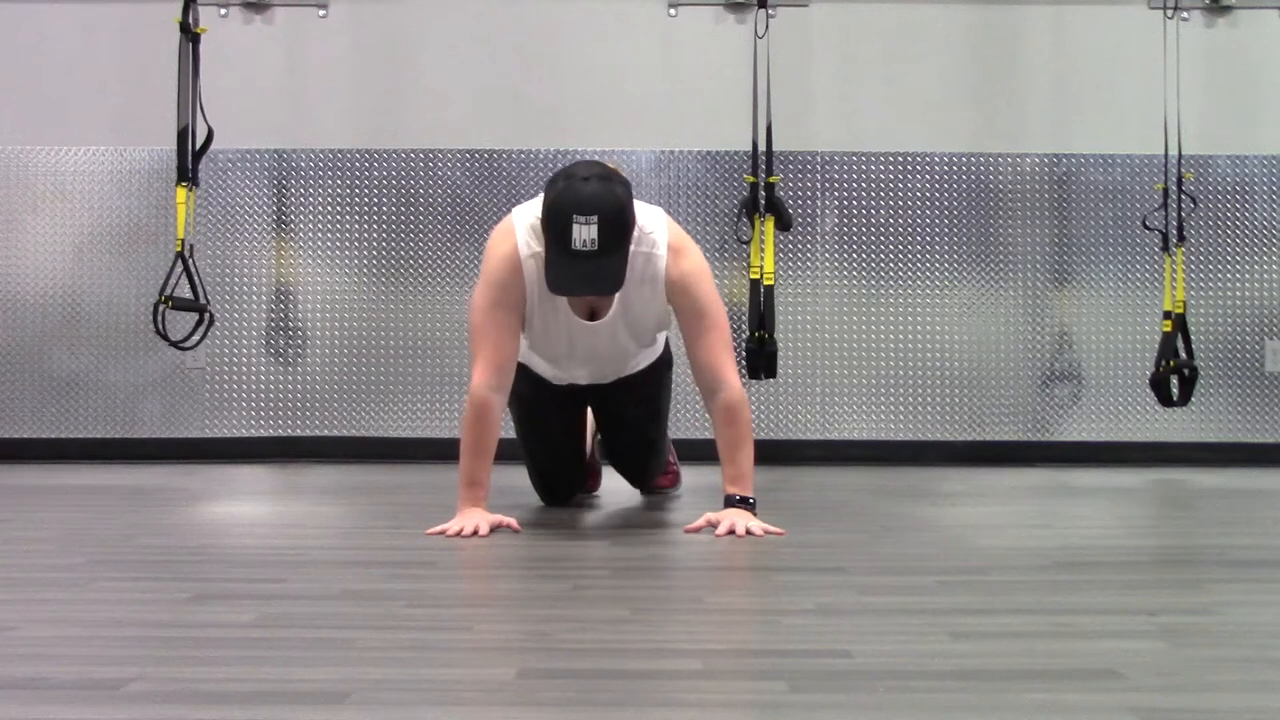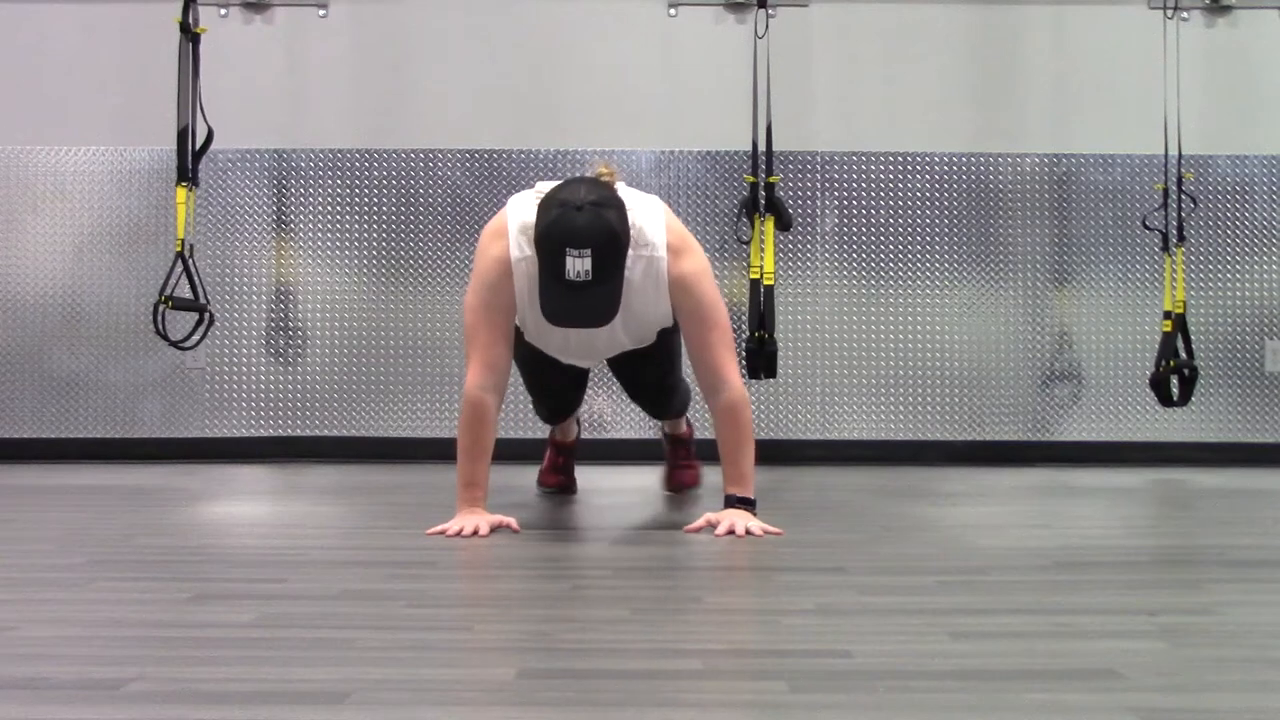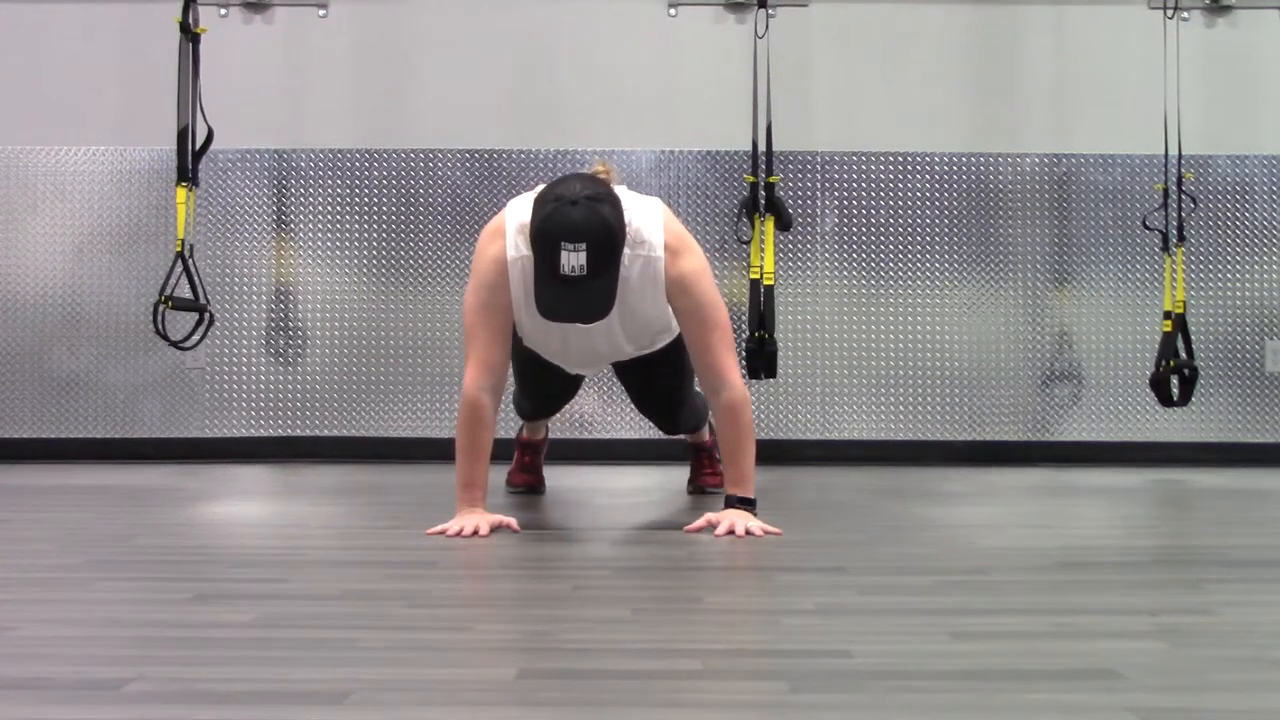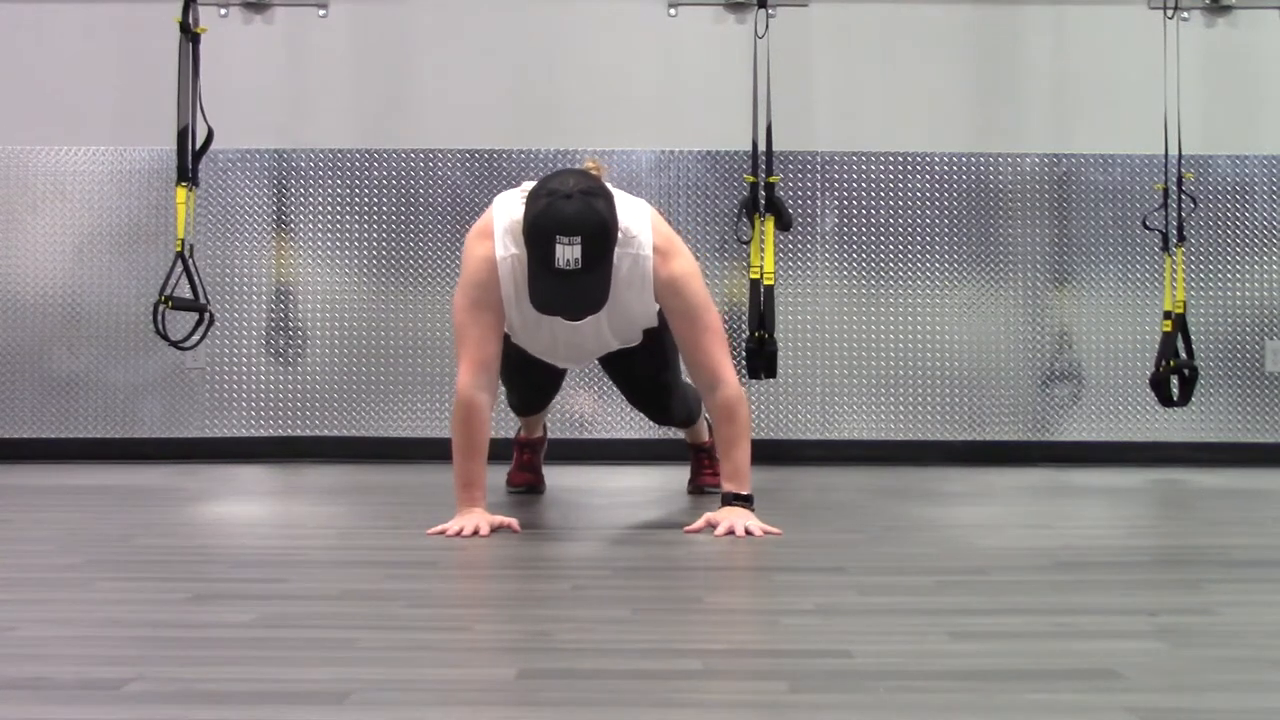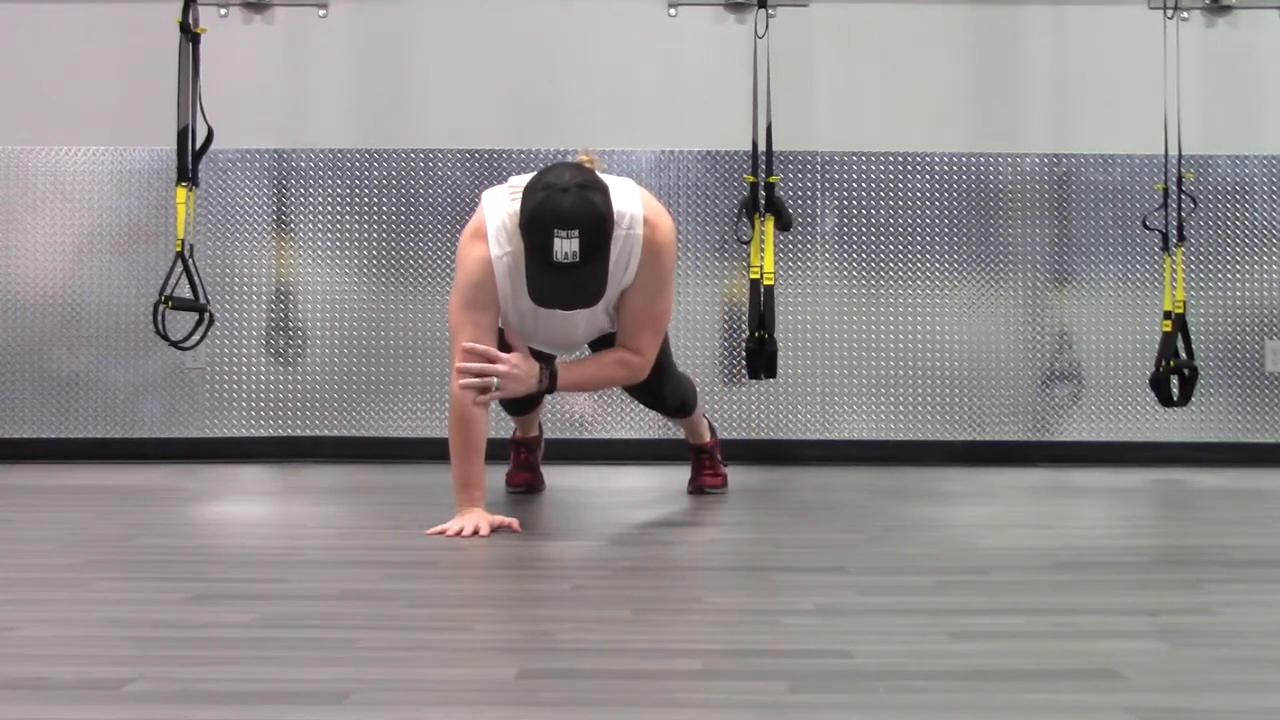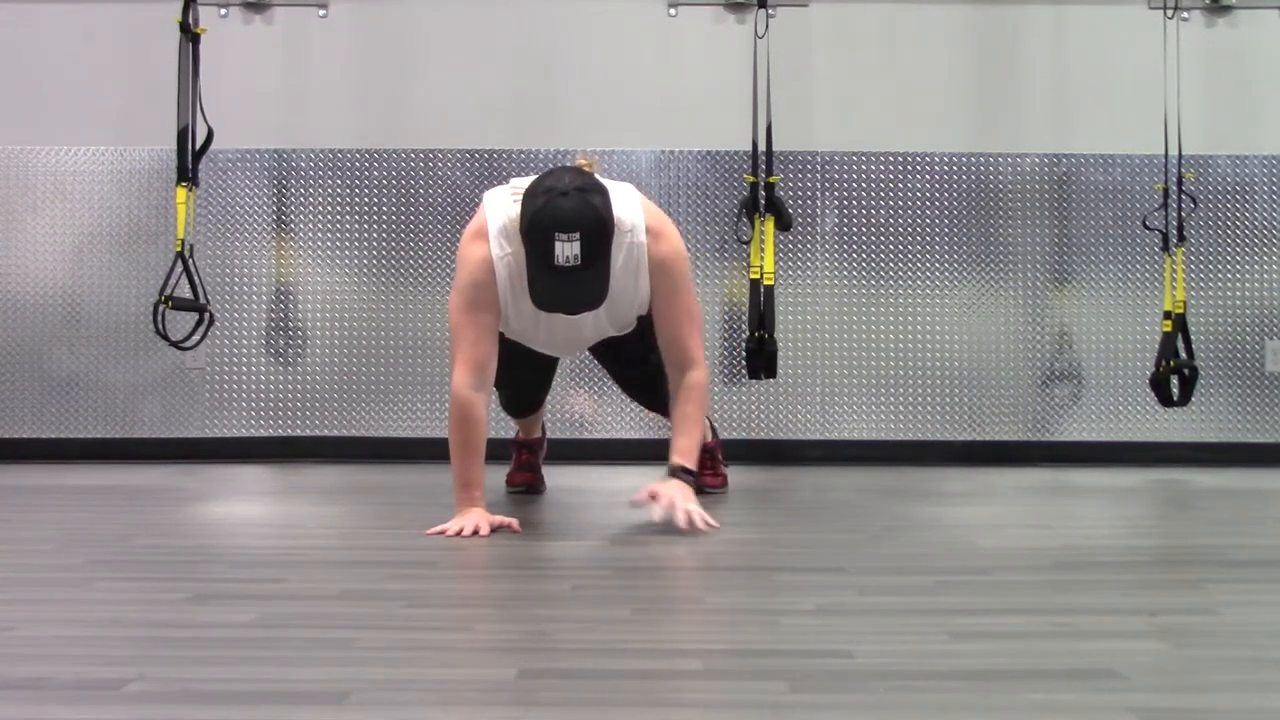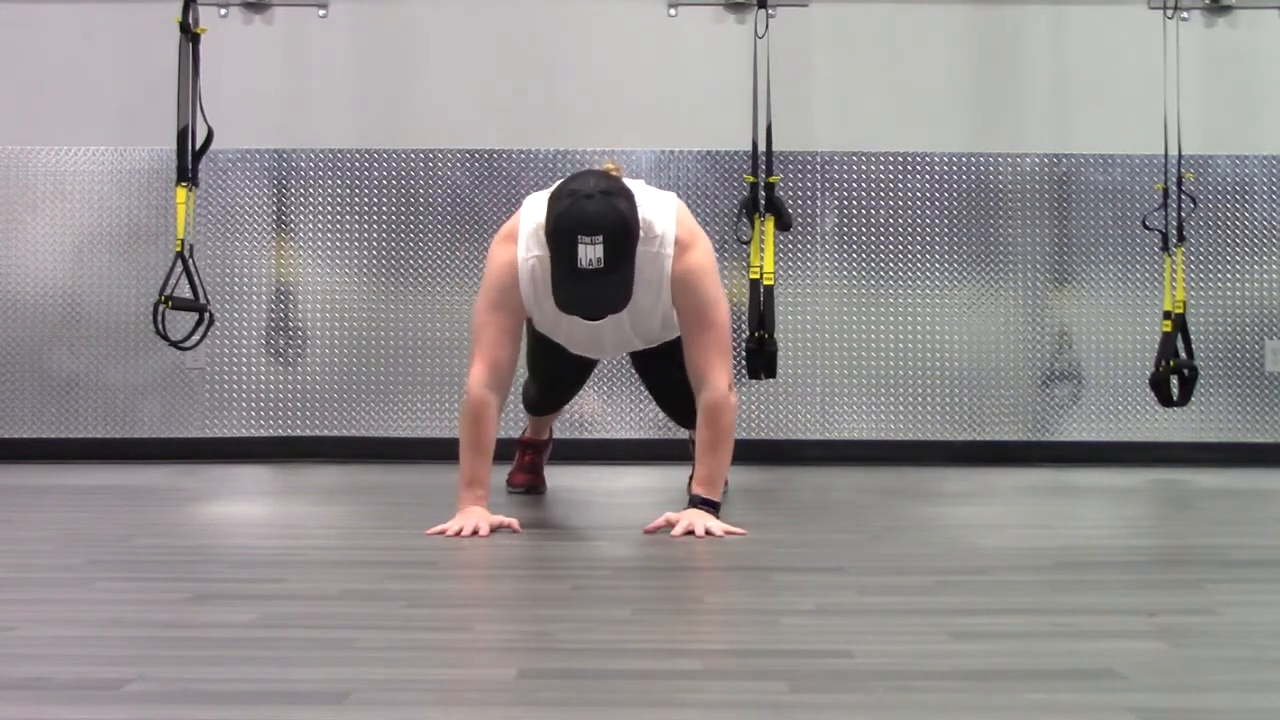
dt=0.7s
person 1, frame 1
left shoulder: (672, 252)
right shoulder: (512, 245)
left elbow: (723, 385)
right elbow: (488, 385)
left wrist: (739, 502)
right wrist: (472, 505)
left hip: (635, 364)
right hip: (543, 368)
left knee: (643, 472)
right knee: (557, 492)
left ankle: (658, 453)
right ankle: (580, 442)
person 1, frame 2
left shoulder: (671, 247)
right shoulder: (504, 242)
left elbow: (724, 383)
right elbow: (482, 384)
left wrist: (740, 502)
right wrist: (471, 506)
left ankle: (677, 432)
right ankle: (563, 439)
person 1, frame 3
left shoulder: (669, 248)
right shoulder: (502, 244)
left elbow: (726, 384)
right elbow: (480, 385)
left wrist: (740, 502)
right wrist: (470, 506)
left ankle: (704, 441)
right ankle: (531, 439)
person 1, frame 4
left shoulder: (657, 249)
right shoulder: (490, 243)
left elbow: (721, 382)
right elbow: (474, 384)
left wrist: (736, 500)
right wrist: (470, 506)
left knee: (661, 399)
right knee: (526, 393)
left ankle: (702, 440)
right ankle: (530, 439)
person 1, frame 5
left shoulder: (650, 228)
right shoulder: (485, 239)
left elbow: (636, 361)
right elbow: (469, 378)
left wrist: (542, 374)
right wrist: (470, 506)
left knee: (656, 385)
right knee: (512, 379)
left ankle: (702, 438)
right ankle: (526, 439)
person 1, frame 6
left shoulder: (653, 236)
right shoulder: (486, 240)
left elbow: (689, 368)
right elbow: (469, 382)
left wrist: (680, 475)
right wrist: (470, 505)
left knee: (655, 388)
right knee: (517, 390)
left ankle: (705, 441)
right ankle: (529, 441)
person 1, frame 7
left shoulder: (683, 245)
right shoulder: (516, 245)
left elbow: (717, 385)
right elbow: (485, 380)
left wrist: (704, 502)
right wrist: (473, 501)
left knee: (684, 401)
left ankle: (706, 447)
right ankle: (534, 442)
